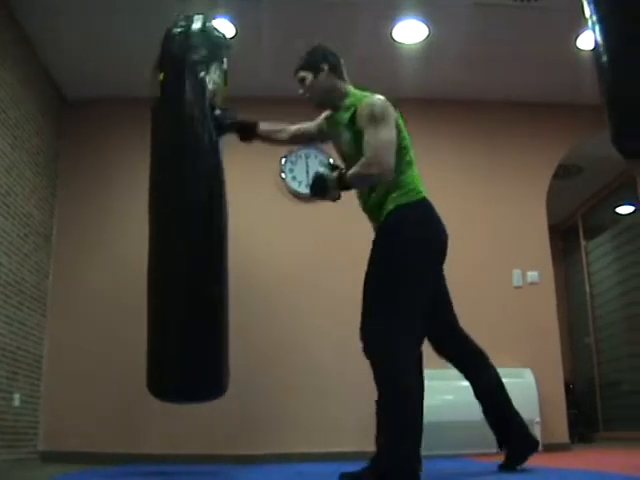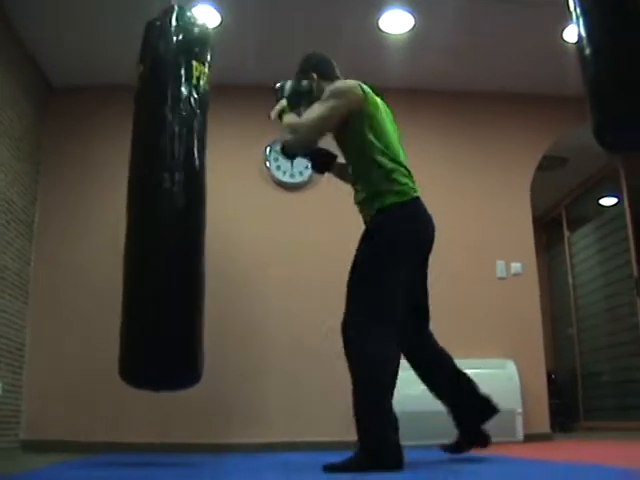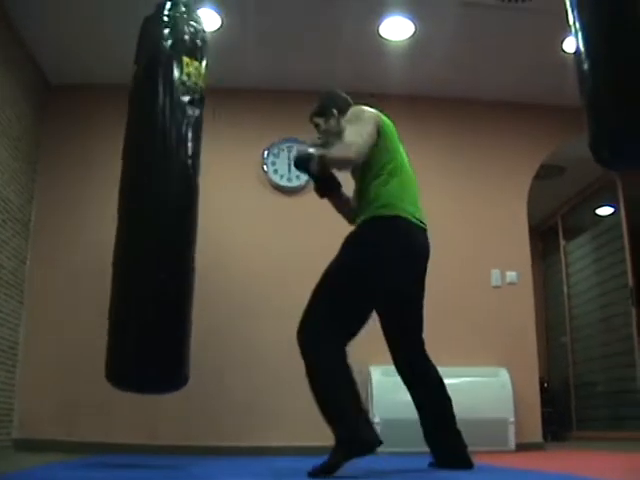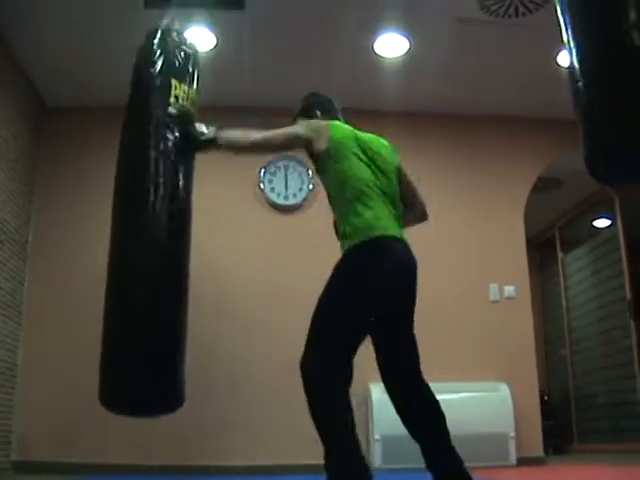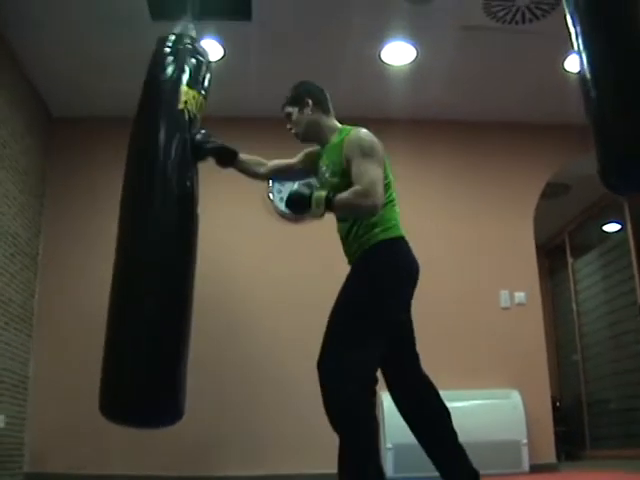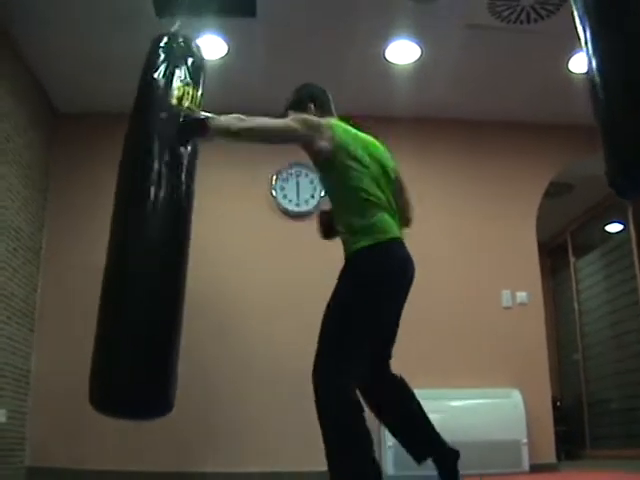
dt=0.2s
person 1, frame 1
left shoulder: (372, 105)
right shoulder: (334, 118)
left elbow: (380, 168)
right elbow: (290, 134)
left wrist: (338, 180)
right wrist: (248, 128)
left hip: (408, 223)
right hip: (410, 227)
left knee: (389, 337)
right knee: (445, 333)
right ankle: (514, 434)
person 1, frame 2
left shoulder: (347, 91)
right shoulder: (363, 103)
left elbow: (295, 137)
right elbow: (360, 172)
left wrist: (283, 110)
right wrist: (328, 163)
left hip: (395, 222)
right hip: (406, 222)
left knee: (366, 329)
right knee: (410, 330)
left ankle: (379, 447)
right ankle: (473, 413)
person 1, frame 3
left shoulder: (362, 116)
right shoulder: (373, 134)
left elbow: (351, 156)
left wrist: (313, 156)
right wrist: (327, 186)
left hip: (384, 237)
right hip: (412, 240)
left knee: (318, 334)
right knee: (409, 349)
left ankle: (354, 434)
person 1, frame 4
left shoulder: (318, 132)
right shoulder: (384, 147)
left elbow: (253, 141)
right elbow: (418, 211)
left wrist: (210, 135)
left hip: (367, 257)
right hip: (399, 258)
left knee: (321, 367)
right knee: (403, 371)
person 1, frame 5
left shoulder: (358, 139)
right shoulder: (320, 154)
left elbow: (369, 199)
right elbow: (271, 170)
left wrist: (321, 199)
right wrist: (226, 154)
left hip: (383, 257)
right hip: (388, 264)
left knee: (340, 367)
right knee: (404, 371)
person 1, frame 6
left shoulder: (318, 131)
right shoulder: (375, 146)
left elbow: (244, 128)
right elbow: (405, 216)
left wrist: (205, 122)
left hip: (371, 262)
right hip: (390, 260)
left knee: (333, 374)
right knee: (372, 371)
